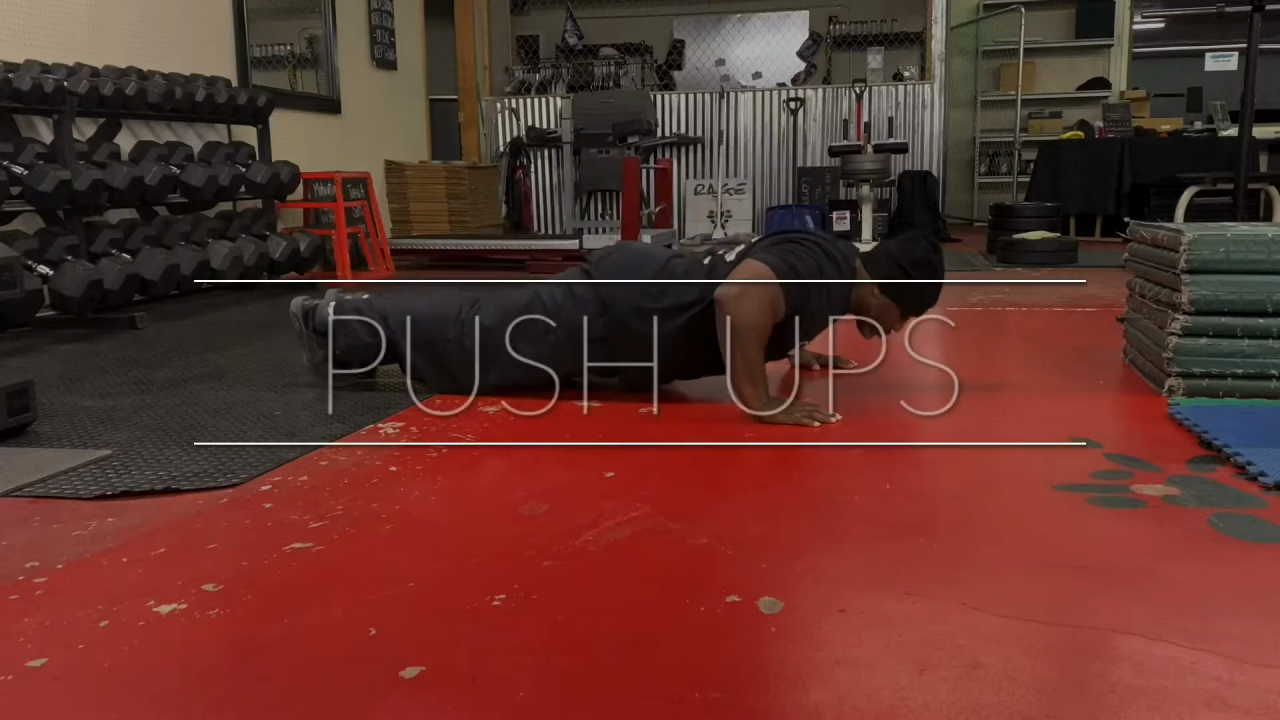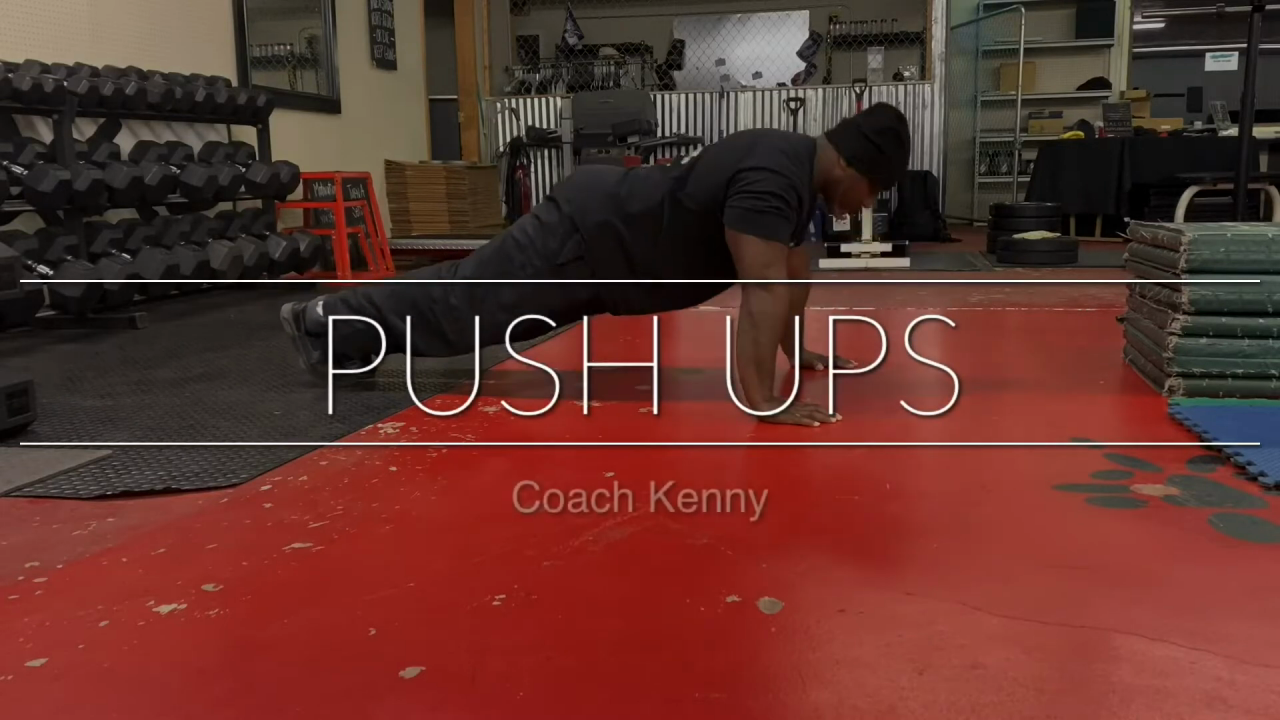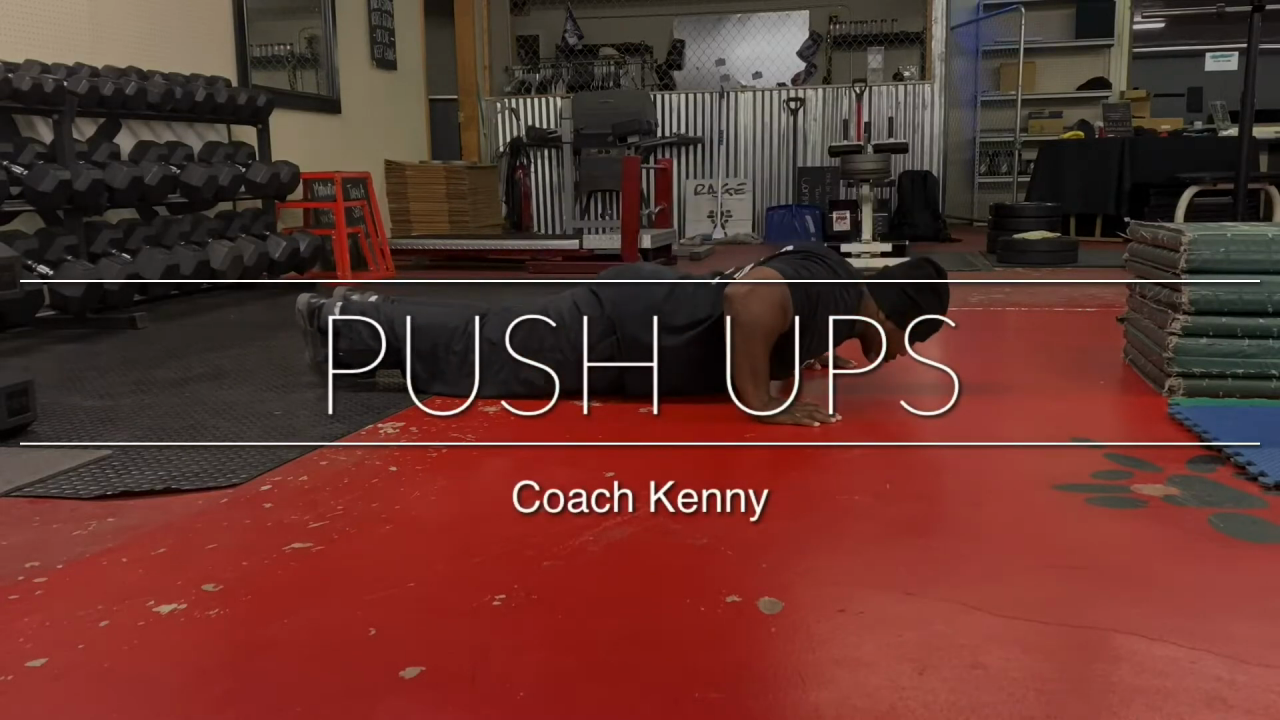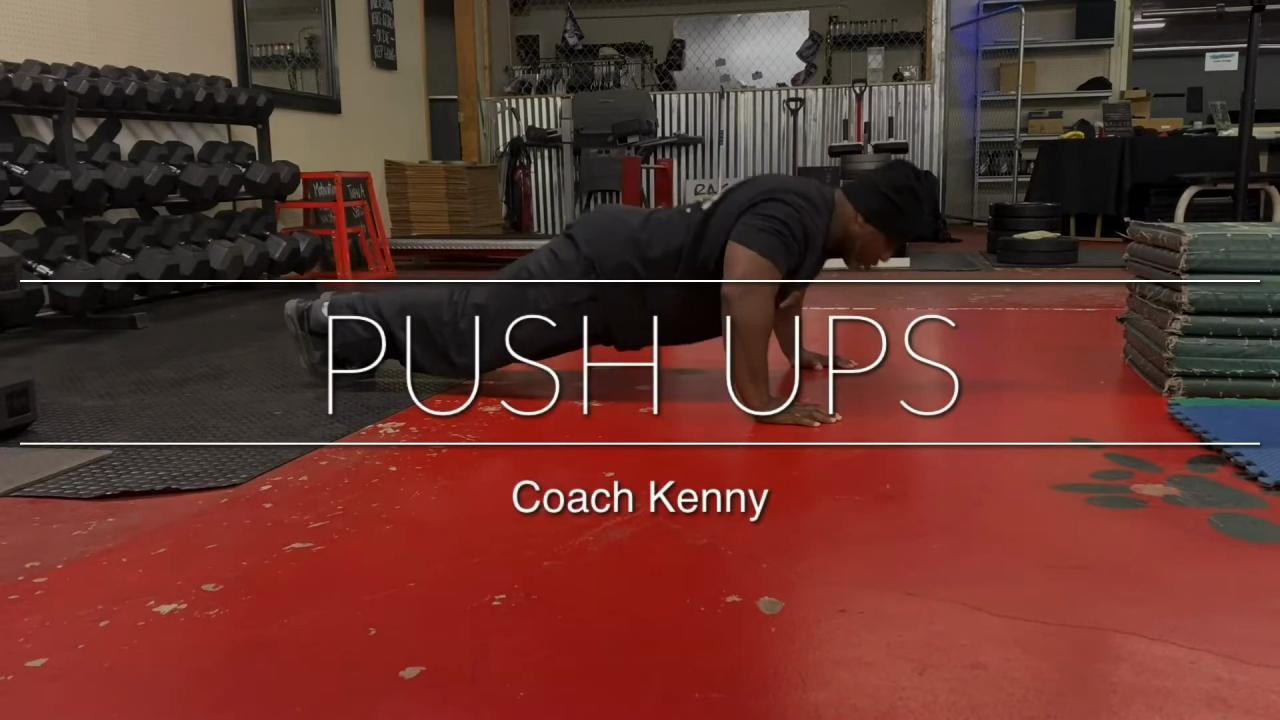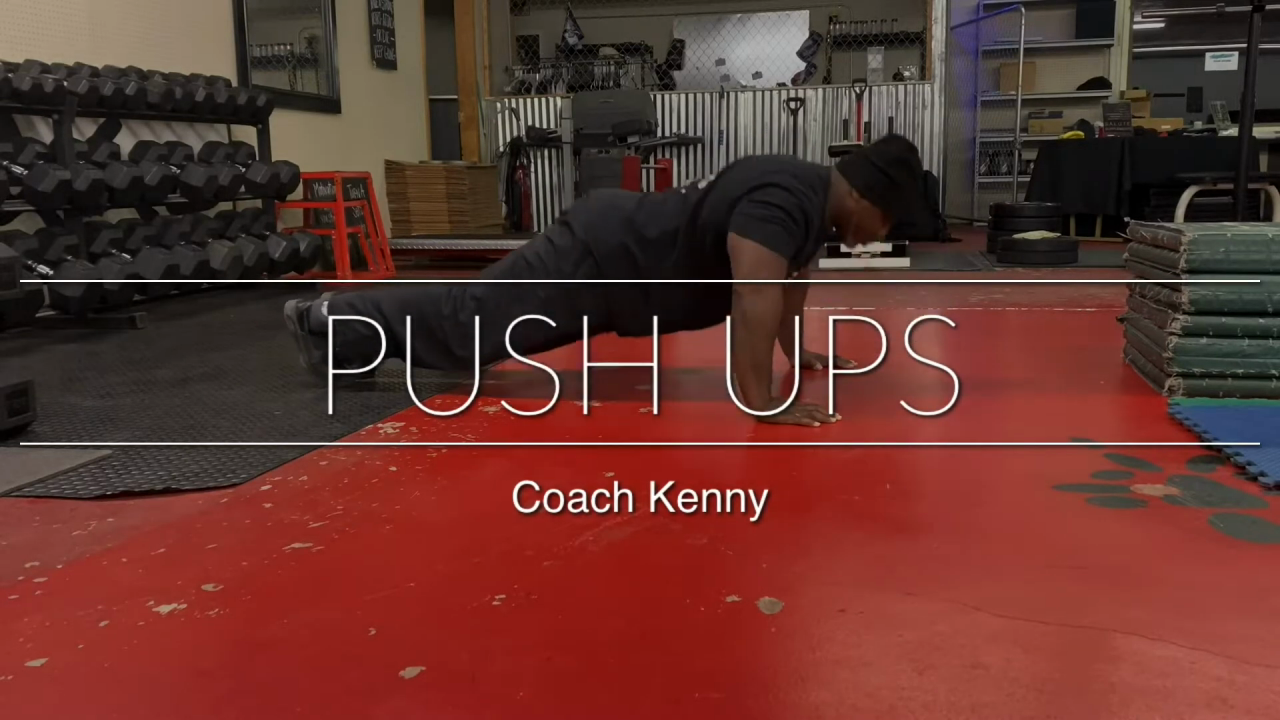
dt=1s
person 1, frame 1
left shoulder: (834, 263)
right shoulder: (821, 270)
right elbow: (736, 297)
left wrist: (795, 349)
right wrist: (760, 402)
left hip: (633, 291)
right hip: (610, 313)
left knee: (488, 324)
right knee: (473, 343)
left ankle: (357, 313)
right ankle: (334, 320)
person 1, frame 2
left shoulder: (801, 171)
right shoulder: (776, 176)
left elbow: (792, 270)
right elbow: (762, 289)
left wrist: (796, 351)
right wrist: (761, 401)
left hip: (607, 235)
right hip: (584, 236)
left knee: (464, 300)
right knee: (456, 310)
left ankle: (339, 319)
right ankle: (324, 322)
person 1, frame 3
left shoulder: (834, 280)
right shoulder: (834, 291)
right elbow: (746, 297)
left wrist: (800, 355)
right wrist: (759, 400)
left hip: (643, 305)
right hip: (618, 333)
left knee: (492, 336)
right knee: (473, 351)
left ankle: (361, 314)
right ankle: (337, 322)
person 1, frame 4
left shoulder: (817, 214)
right shoulder: (795, 214)
left elbow: (780, 284)
right elbow: (743, 292)
left wrist: (796, 351)
right wrist: (758, 401)
left hip: (625, 266)
right hip: (601, 274)
left knee: (478, 321)
right knee: (466, 331)
left ankle: (350, 321)
right ankle: (329, 321)
person 1, frame 5
left shoulder: (813, 197)
right shoulder: (792, 198)
left elbow: (788, 276)
right elbow: (756, 291)
left wrist: (796, 350)
right wrist: (760, 401)
left hip: (621, 248)
right hip: (598, 258)
left knee: (473, 316)
right knee: (464, 323)
left ankle: (344, 318)
right ankle: (329, 322)
